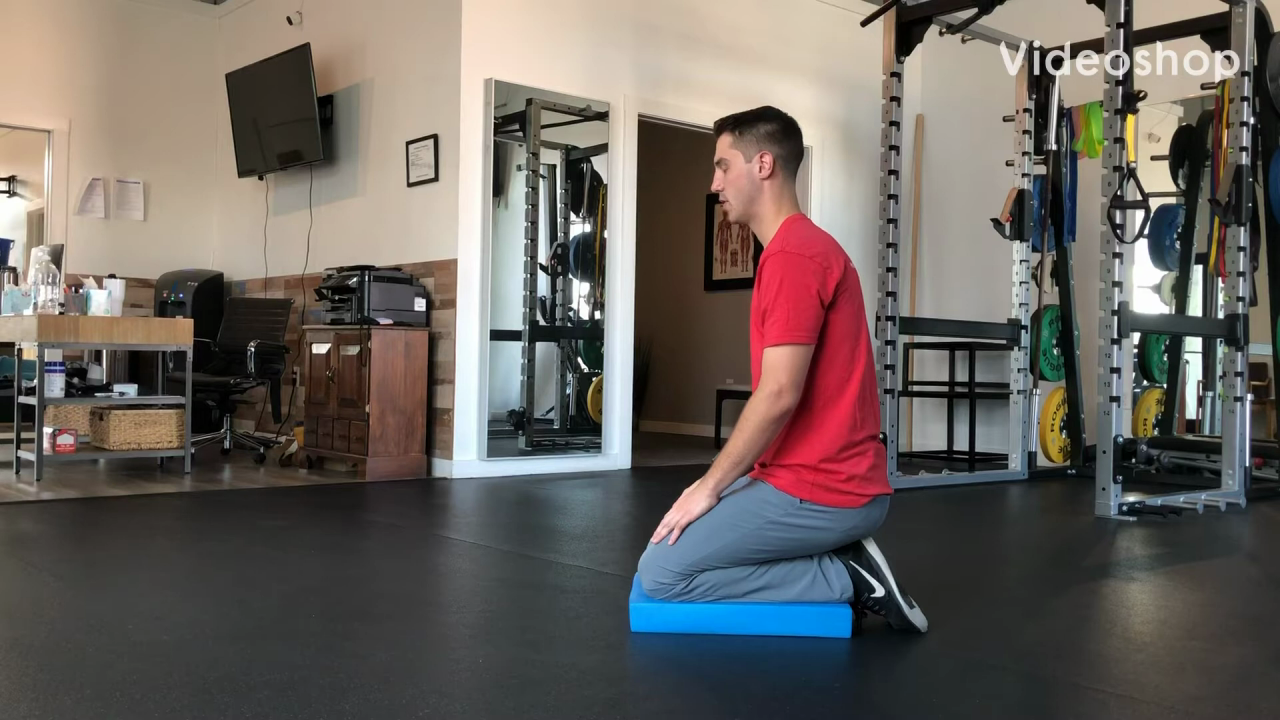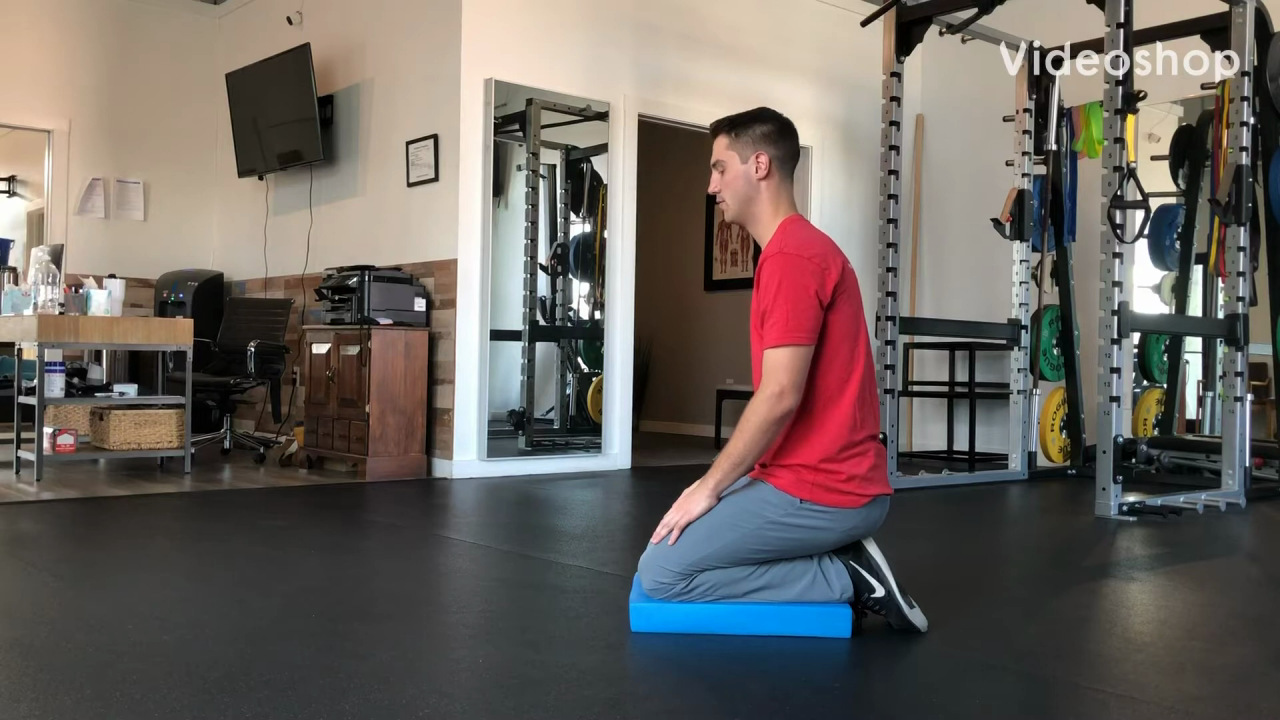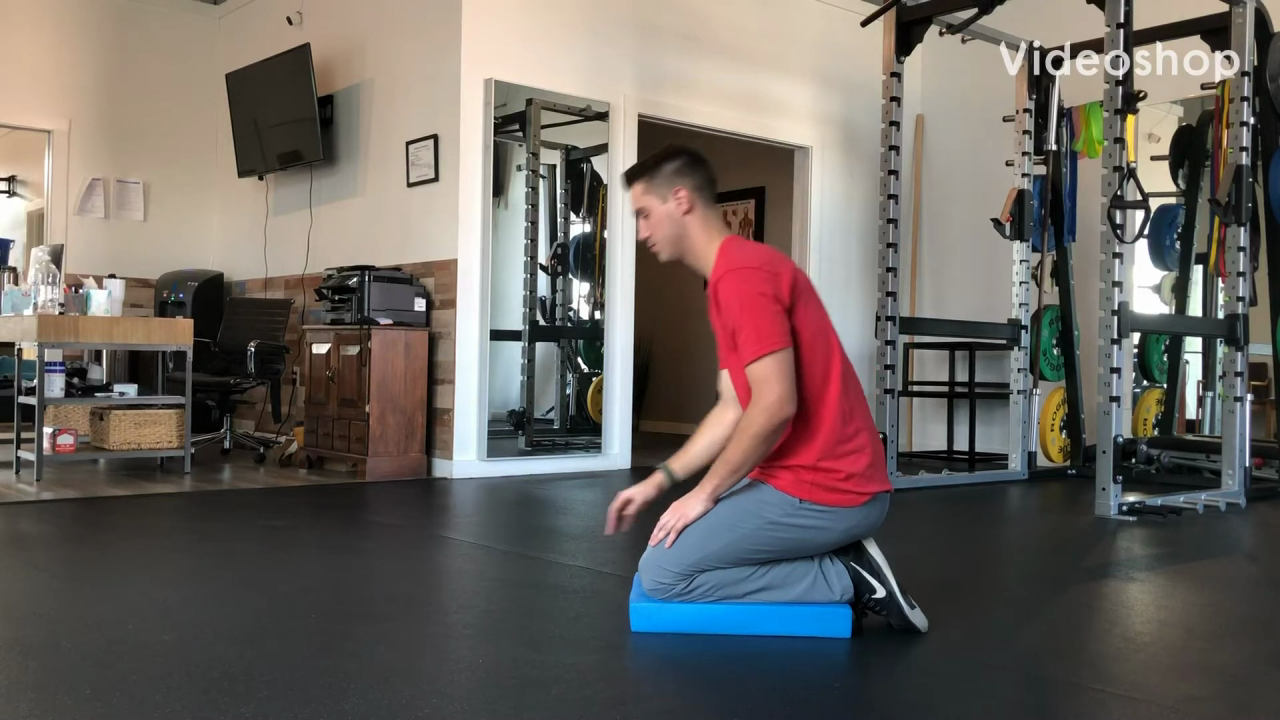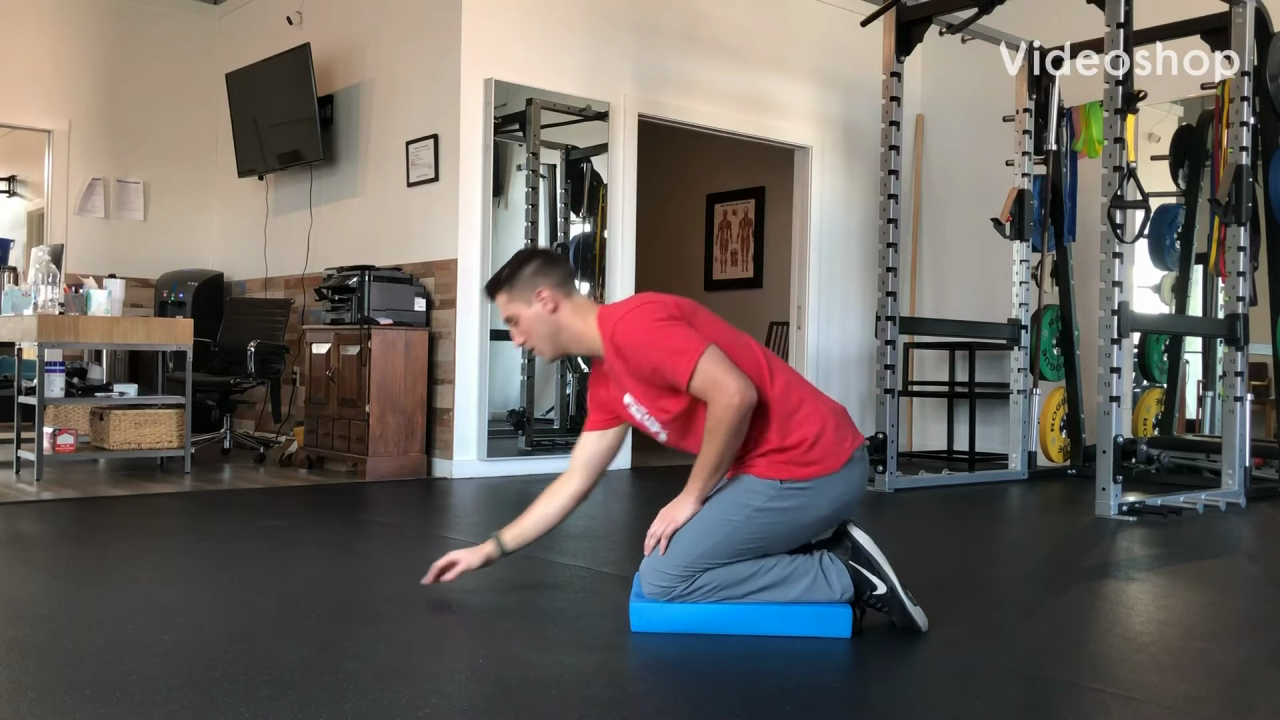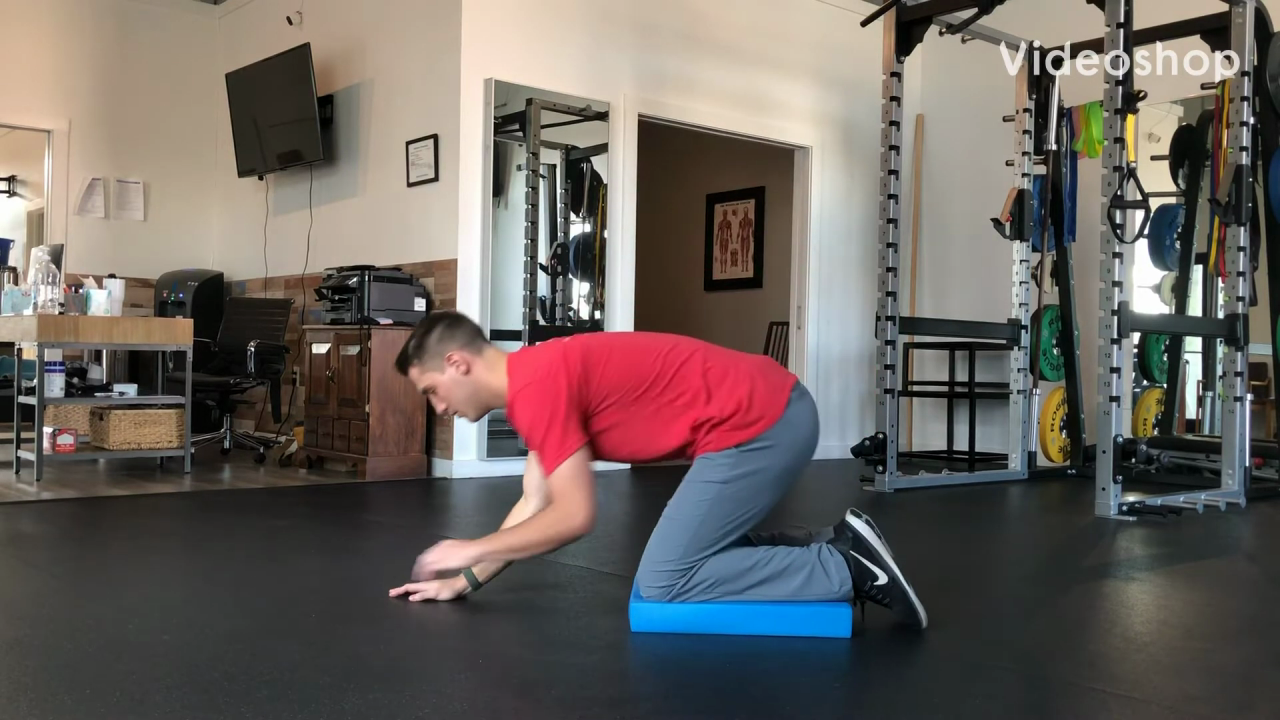
dt=0.5s
person 1, frame 1
left shoulder: (793, 257)
right shoulder: (803, 249)
left elbow: (778, 396)
left wrist: (709, 487)
right wrist: (717, 482)
left hip: (818, 490)
right hip: (827, 477)
left knee: (662, 572)
right knee: (676, 541)
left ankle: (844, 578)
right ankle: (838, 562)
person 1, frame 2
left shoulder: (790, 257)
right shoulder: (800, 250)
left elbow: (780, 398)
left wrist: (709, 488)
right wrist: (715, 482)
left hip: (819, 490)
right hip: (829, 479)
left knee: (662, 572)
right knee: (683, 541)
left ankle: (845, 579)
right ankle: (840, 563)
person 1, frame 3
left shoulder: (742, 275)
right shoulder: (730, 279)
left elbow: (776, 408)
right elbow: (733, 408)
left wrist: (704, 493)
right wrist: (660, 481)
left hip: (823, 490)
right hip: (820, 476)
left knee: (663, 573)
right knee: (674, 546)
left ankle: (844, 581)
right ankle: (835, 565)
person 1, frame 4
left shoulder: (632, 322)
right shoulder: (606, 378)
left elbow: (735, 396)
right elbow: (574, 481)
left wrist: (691, 497)
right wrist: (490, 549)
left hip: (811, 467)
right hip: (796, 463)
left knee: (663, 580)
right knee: (673, 553)
left ankle: (842, 576)
right ankle: (833, 554)
person 1, frame 5
left shoulder: (534, 388)
right shoulder: (539, 372)
left elbow: (575, 516)
right elbow: (535, 505)
left wrist: (471, 551)
right wrist: (466, 576)
left hip: (759, 424)
right hip: (774, 409)
left knee: (664, 584)
right knee: (694, 551)
left ankle: (849, 568)
right ankle: (837, 545)
